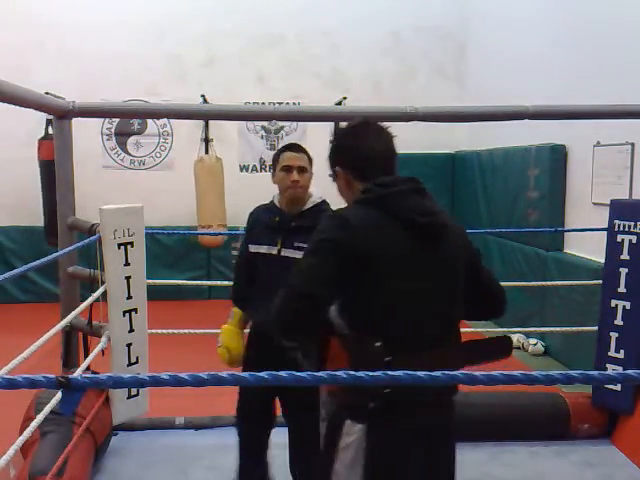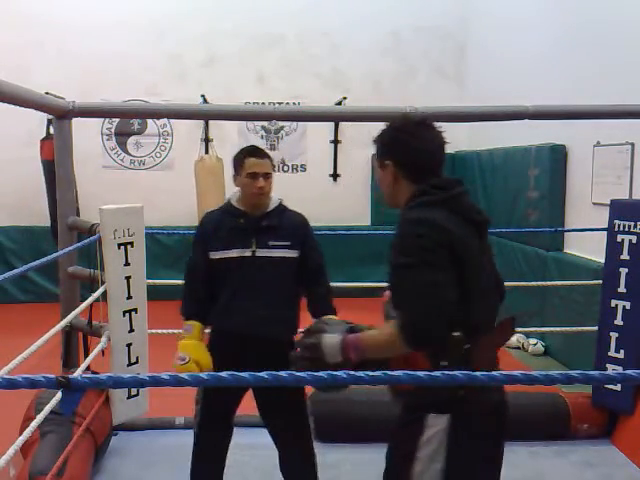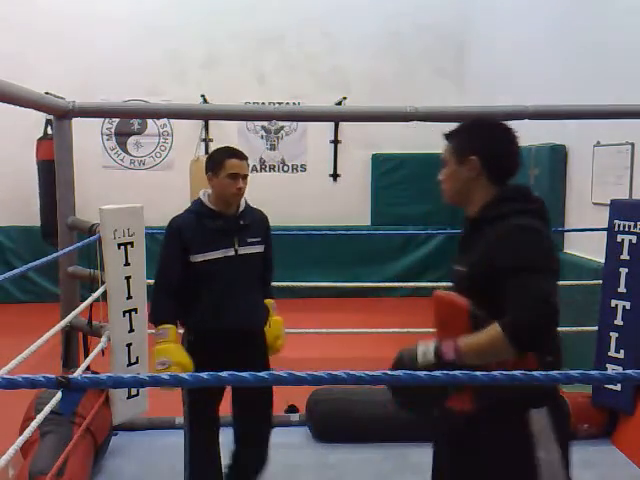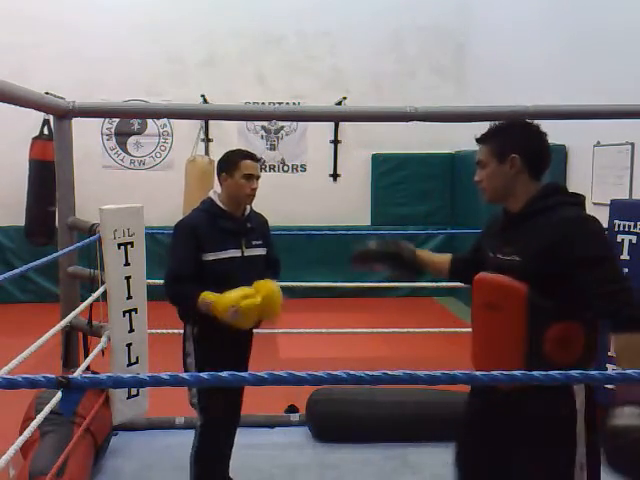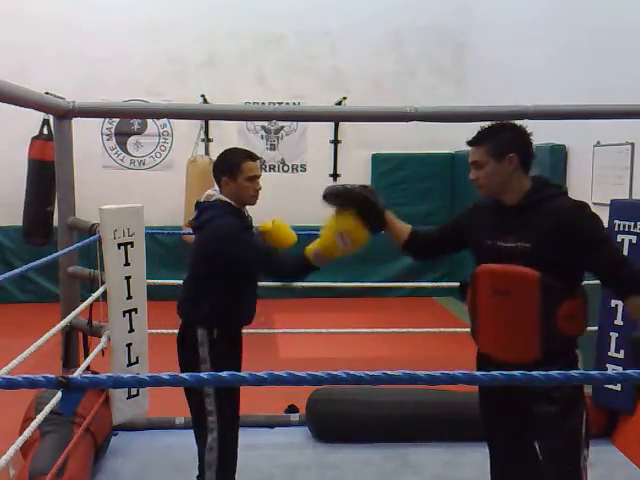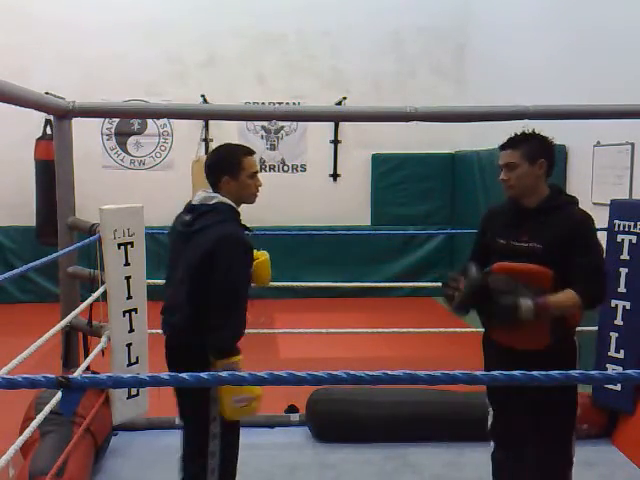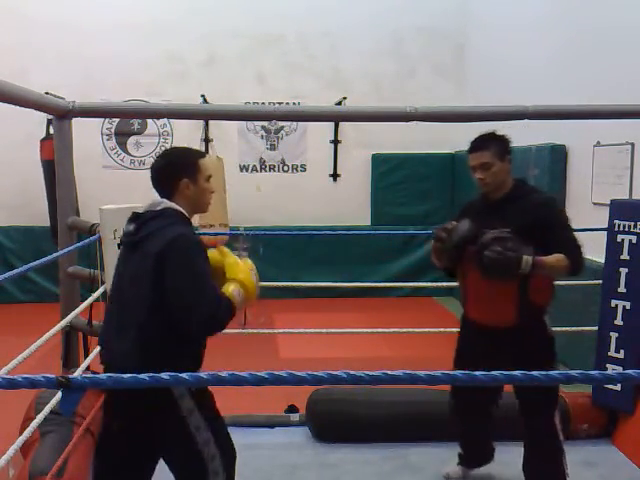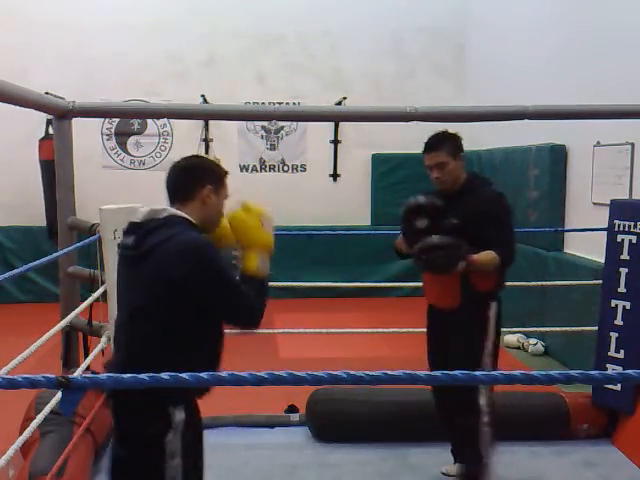
dt=0.4s
person 1, frame 1
left shoulder: (348, 227)
right shoulder: (449, 230)
left elbow: (292, 318)
right elbow: (492, 303)
left hip: (377, 416)
right hip: (436, 408)
person 1, frame 2
left shoulder: (422, 228)
right shoulder: (462, 222)
left elbow: (424, 326)
right elbow: (491, 293)
left wrist: (342, 346)
left hip: (445, 411)
right hip: (477, 401)
person 1, frame 3
left shoulder: (519, 235)
right shoulder: (480, 228)
left elbow: (530, 325)
left wrist: (440, 353)
left hip: (520, 418)
right hip: (469, 409)
person 1, frame 4
left shoulder: (571, 228)
right shoulder: (501, 225)
right elbow: (466, 268)
right wrist: (409, 257)
left hip: (551, 393)
right hip: (496, 384)
person 1, frame 5
left shoulder: (567, 216)
right shoulder: (480, 215)
right elbow: (423, 245)
right wrist: (379, 215)
left hip: (551, 368)
right hip: (494, 363)
person 1, frame 6
left shoulder: (573, 222)
right shoulder: (496, 217)
left elbow: (590, 291)
right elbow: (477, 266)
left wrist: (532, 306)
right wrist: (465, 283)
left hip: (552, 353)
right hip: (501, 349)
left knee: (554, 444)
right knee: (508, 440)
person 1, frame 7
left shoulder: (539, 207)
right shoulder: (472, 211)
left elbow: (572, 261)
right elbow: (443, 263)
left wrist: (528, 263)
right wrist: (442, 248)
left hip: (524, 329)
right hip: (476, 325)
left knee: (539, 412)
right knee: (466, 400)
person 1, frame 8
left shoulder: (489, 200)
right shoulder: (431, 202)
left elbow: (503, 257)
right elbow: (402, 247)
left wrist: (462, 262)
right wrist: (410, 232)
left hip: (476, 310)
right hip: (440, 309)
left knee: (470, 389)
right knee: (444, 388)
person 2, frame 1
right shoulder: (259, 218)
right elbow: (244, 278)
right wrist: (234, 326)
right hip: (262, 340)
left knee: (306, 429)
right knee: (250, 419)
person 2, frame 2
left shoulder: (295, 224)
right shoulder: (213, 225)
left elbow: (316, 282)
right elbow: (196, 287)
right wrist: (191, 339)
left hip: (279, 347)
right hip: (225, 345)
left knee: (293, 431)
right knee: (210, 428)
person 2, frame 3
left shoulder: (257, 221)
right shoulder: (183, 226)
right elbow: (165, 289)
left wrist: (273, 317)
right wrist: (167, 340)
left hip: (251, 338)
right hip: (203, 342)
left knee: (257, 420)
right knee: (201, 424)
person 2, frame 4
left shoulder: (258, 224)
right shoulder: (194, 225)
left elbow: (270, 268)
right elbow: (176, 285)
left wrist: (268, 289)
right wrist: (217, 304)
left hip: (241, 333)
right hip: (205, 335)
left knee: (230, 413)
right knee: (211, 418)
person 2, frame 5
left shoulder: (233, 217)
right shoulder: (221, 227)
left elbow: (260, 261)
right elbow: (277, 267)
left wrist: (267, 241)
right wrist: (326, 246)
left hip: (222, 331)
right hip: (205, 336)
left knee: (224, 417)
right knee: (216, 423)
person 2, frame 6
left shoulder: (190, 219)
right shoulder: (228, 235)
right elbow: (224, 310)
left wrist: (242, 270)
right wrist: (230, 368)
left hip: (182, 341)
right hip: (204, 352)
left knee: (198, 434)
right knee: (216, 441)
person 2, frame 7
left shoulder: (142, 231)
right shoulder: (180, 240)
right elbow: (202, 320)
left wrist: (206, 275)
right wrist: (240, 287)
left hip: (123, 374)
person 2, frame 8
left shoulder: (142, 238)
right shoulder: (192, 249)
right elbow: (247, 314)
right wrist: (257, 251)
left hip: (131, 390)
right hip: (165, 399)
